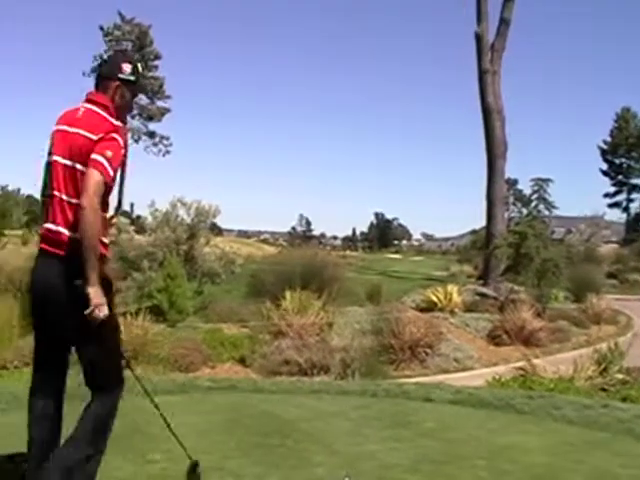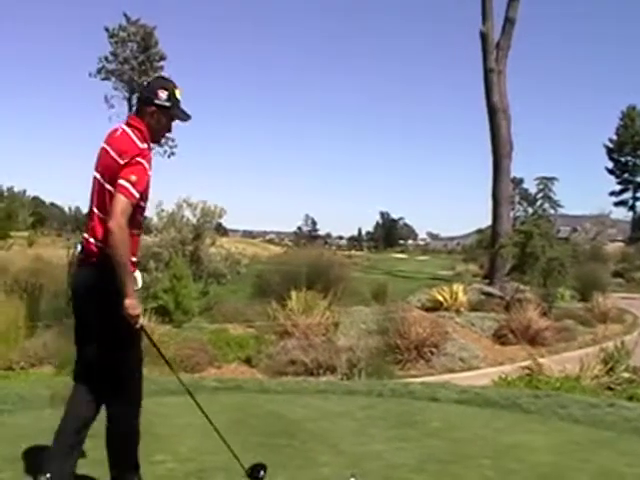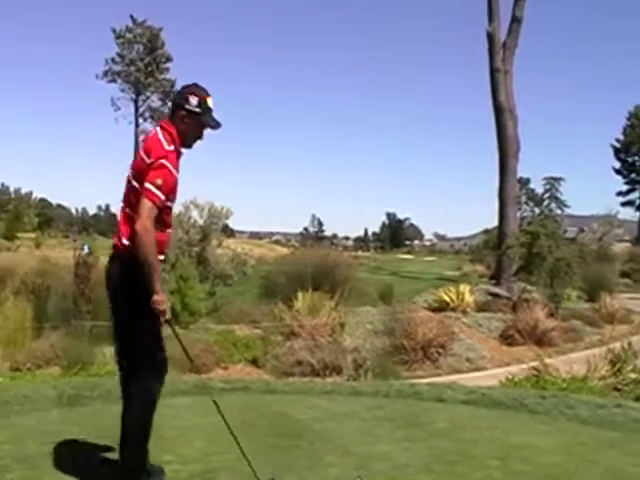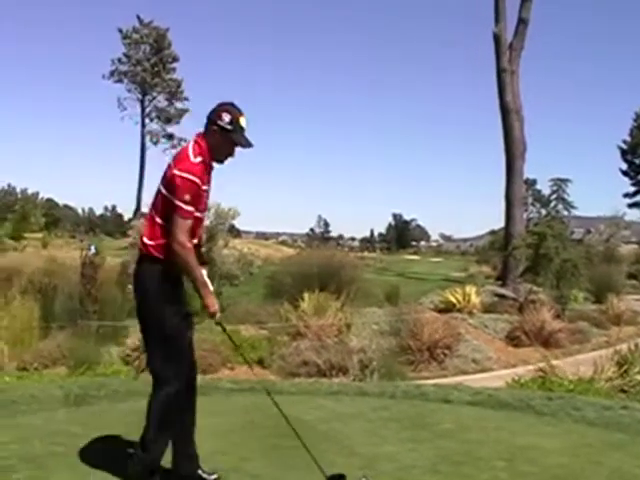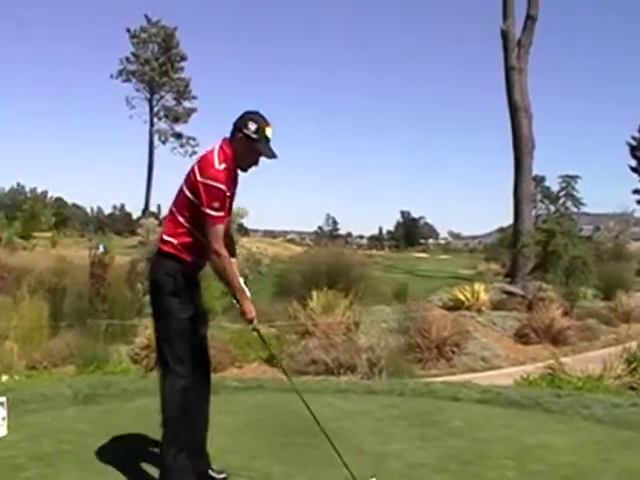
dt=0.3s
person 1, frame 1
left shoulder: (65, 121)
right shoulder: (111, 132)
right elbow: (89, 206)
right wrist: (93, 282)
left hip: (44, 267)
right hip: (73, 273)
left knee: (46, 385)
right knee: (107, 385)
person 1, frame 2
left shoulder: (116, 137)
right shoulder: (138, 156)
right elbow: (116, 227)
right wrist: (129, 293)
left hip: (86, 272)
right hip: (105, 281)
left knee: (89, 381)
right knee: (122, 387)
person 1, frame 3
left shoulder: (155, 142)
right shoulder: (165, 158)
right elbow: (143, 228)
right wrist: (157, 290)
left hip: (132, 272)
right hip: (133, 275)
left knee: (148, 369)
right knee: (144, 373)
person 1, frame 4
left shoulder: (199, 162)
right shoulder: (191, 169)
right elbow: (179, 242)
left wrist: (203, 276)
right wrist: (205, 293)
left hip: (166, 275)
right hip: (157, 277)
left knee: (184, 372)
right knee: (171, 375)
person 1, frame 5
left shoulder: (227, 169)
right shoulder: (214, 172)
left elbow: (224, 236)
right elbow: (215, 249)
left wrist: (240, 282)
right wrist: (242, 299)
left hip: (186, 275)
right hip: (171, 274)
left knee: (198, 370)
right knee: (178, 373)
